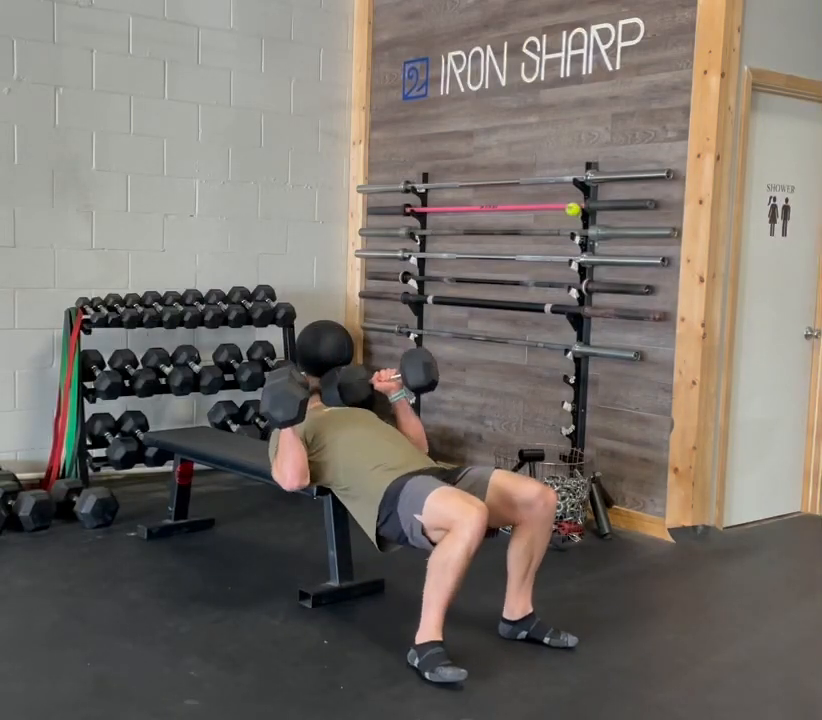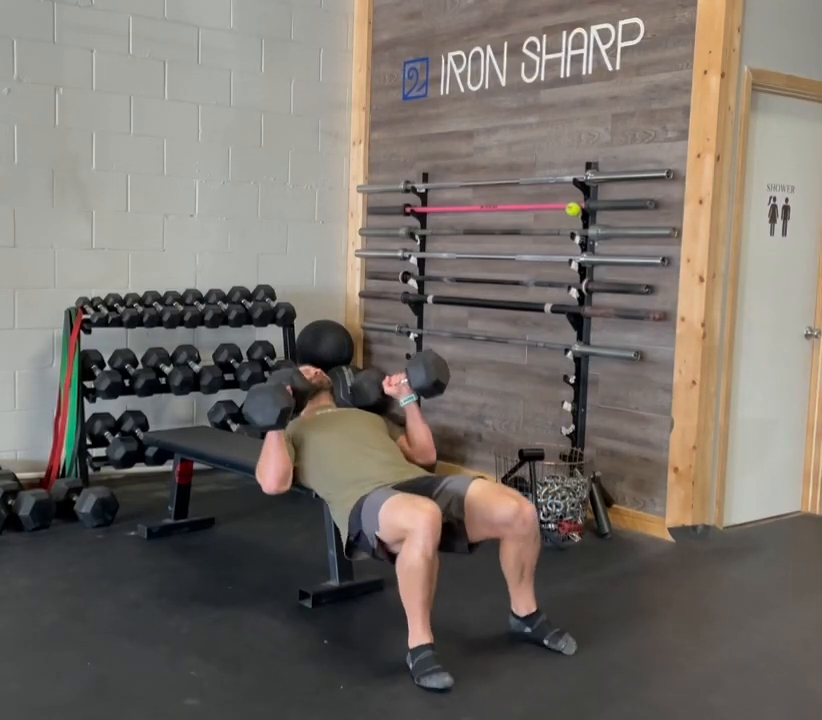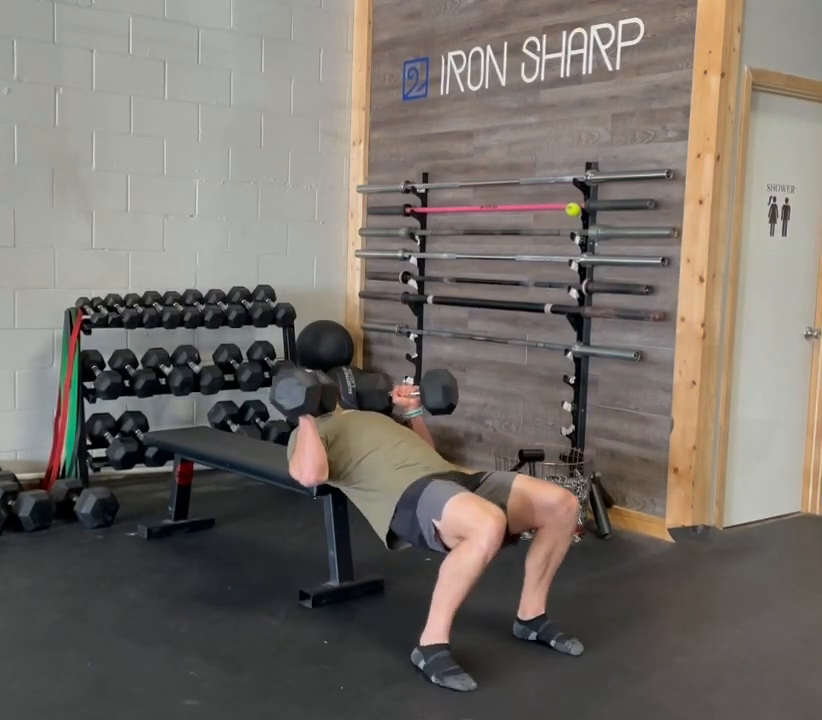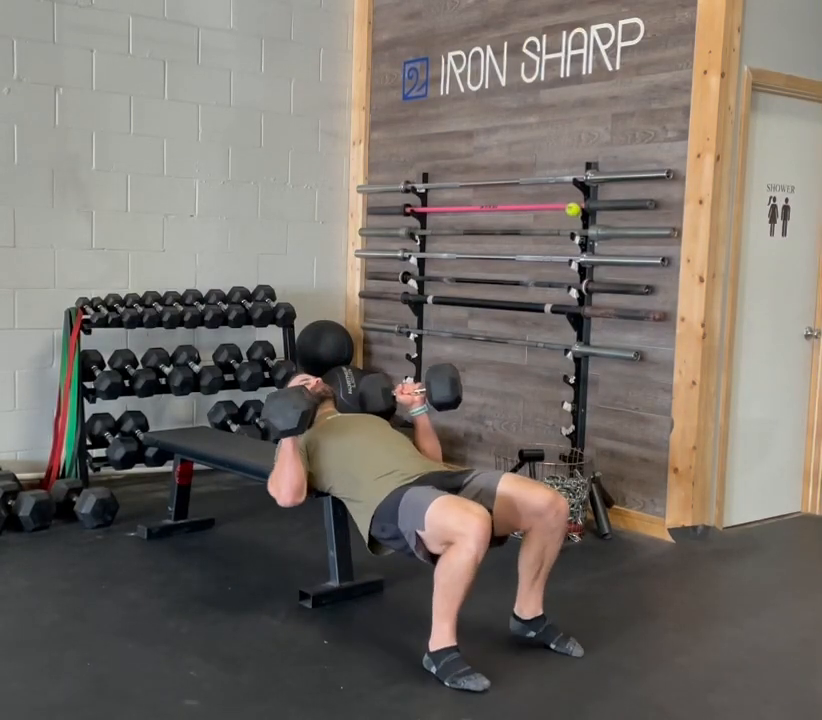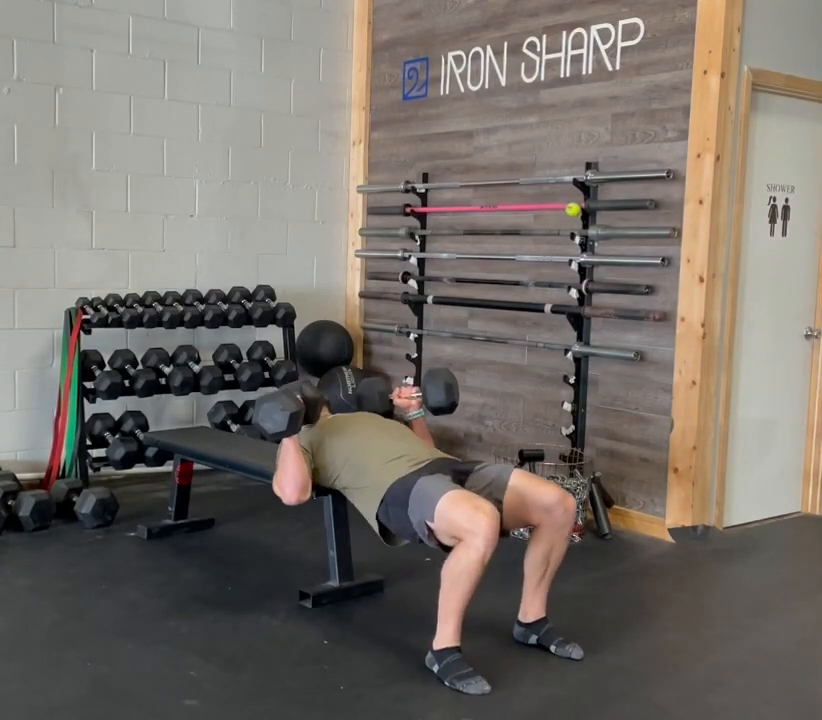
dt=0.5s
person 1, frame 1
left shoulder: (358, 413)
right shoulder: (288, 434)
right elbow: (294, 480)
left wrist: (396, 394)
left hip: (435, 472)
right hip: (392, 494)
left knee: (539, 499)
right knee: (471, 517)
left ankle: (517, 614)
right ankle: (426, 641)
person 1, frame 2
left shoulder: (369, 416)
right shoulder: (289, 431)
left elbow: (425, 455)
right elbow: (273, 483)
left wrist: (406, 399)
left hip: (420, 485)
right hip: (367, 504)
left knee: (519, 512)
right knee: (425, 519)
left ankle: (525, 613)
right ankle: (420, 644)
person 1, frame 3
left shoulder: (370, 416)
right shoulder: (308, 433)
right elbow: (311, 475)
left wrist: (413, 411)
right wrist: (304, 412)
left hip: (450, 476)
right hip: (408, 494)
left knee: (562, 505)
right knee: (488, 525)
left ankle: (531, 616)
right ankle: (432, 643)
person 1, frame 4
left shoulder: (371, 419)
right shoulder: (299, 439)
right elbow: (288, 495)
left wrist: (417, 408)
left hip: (443, 480)
right hip: (393, 499)
left knee: (550, 507)
right knee: (473, 525)
left ankle: (528, 616)
right ankle: (441, 648)
person 1, frame 5
left shoulder: (363, 419)
right shoulder: (301, 441)
right elbow: (293, 493)
left wrist: (413, 412)
left hip: (448, 467)
right hip: (401, 485)
left knee: (558, 506)
right knee: (482, 524)
left ankle: (531, 620)
right ankle: (444, 648)
